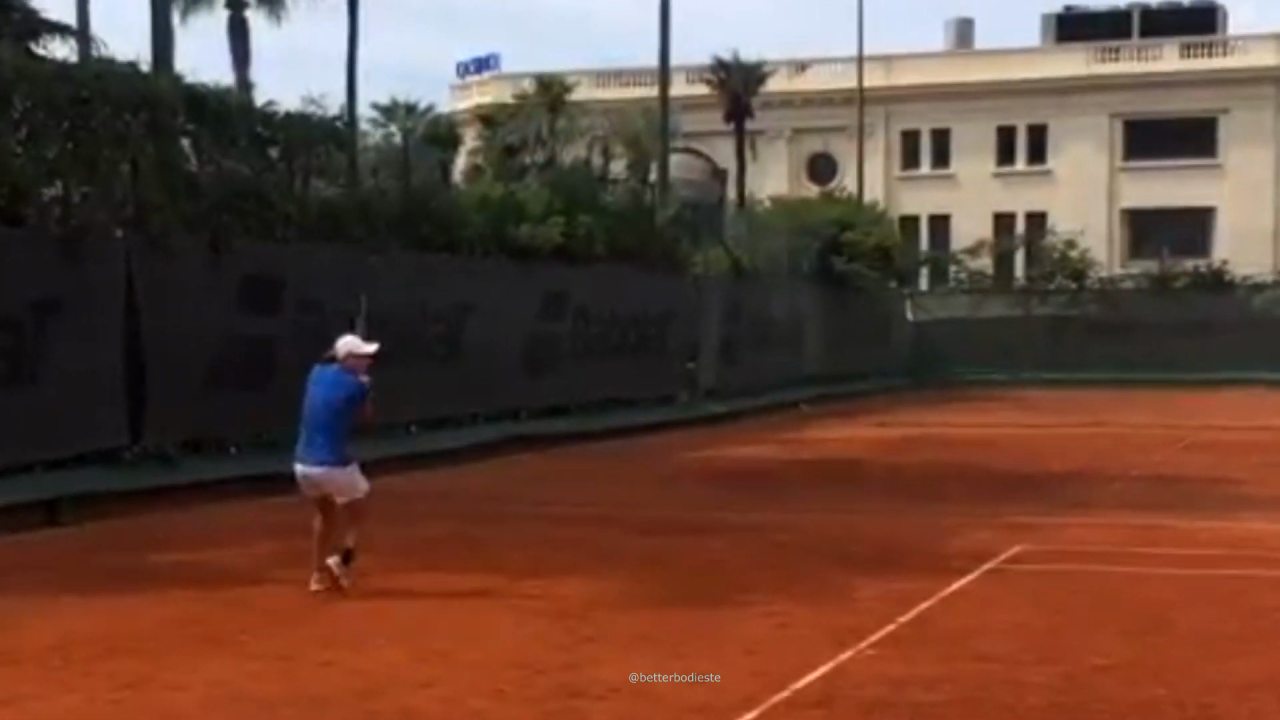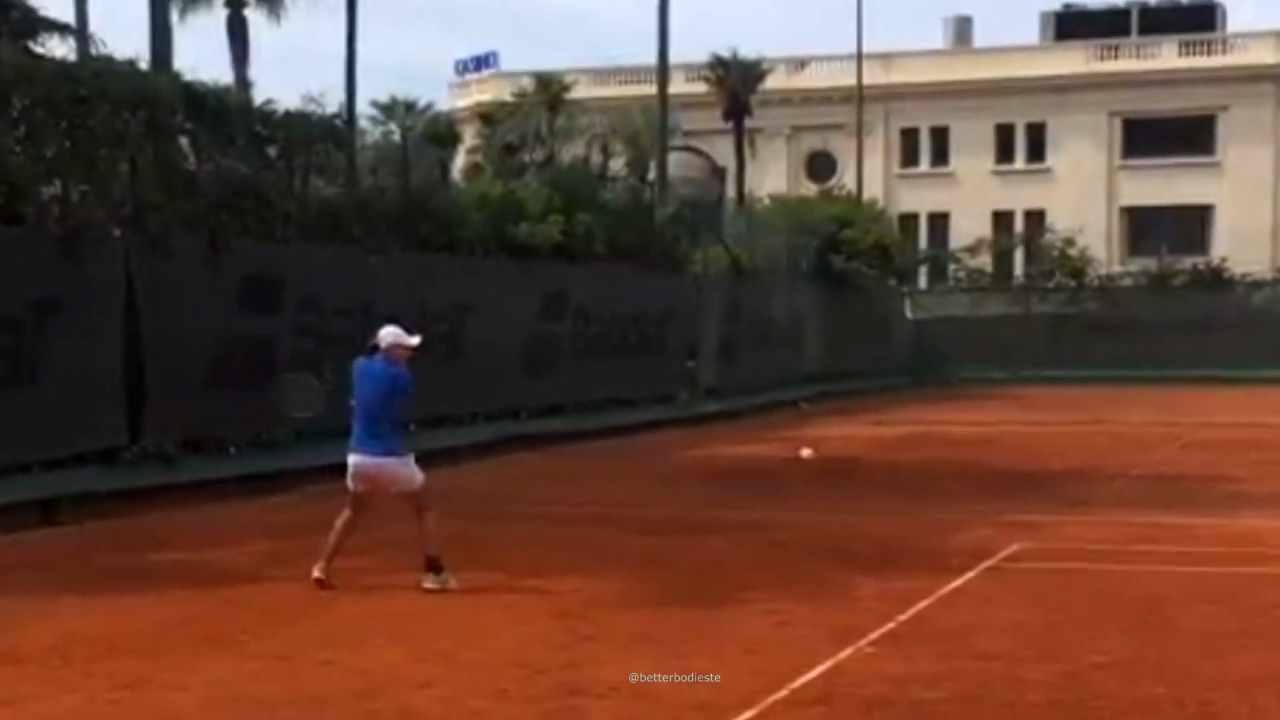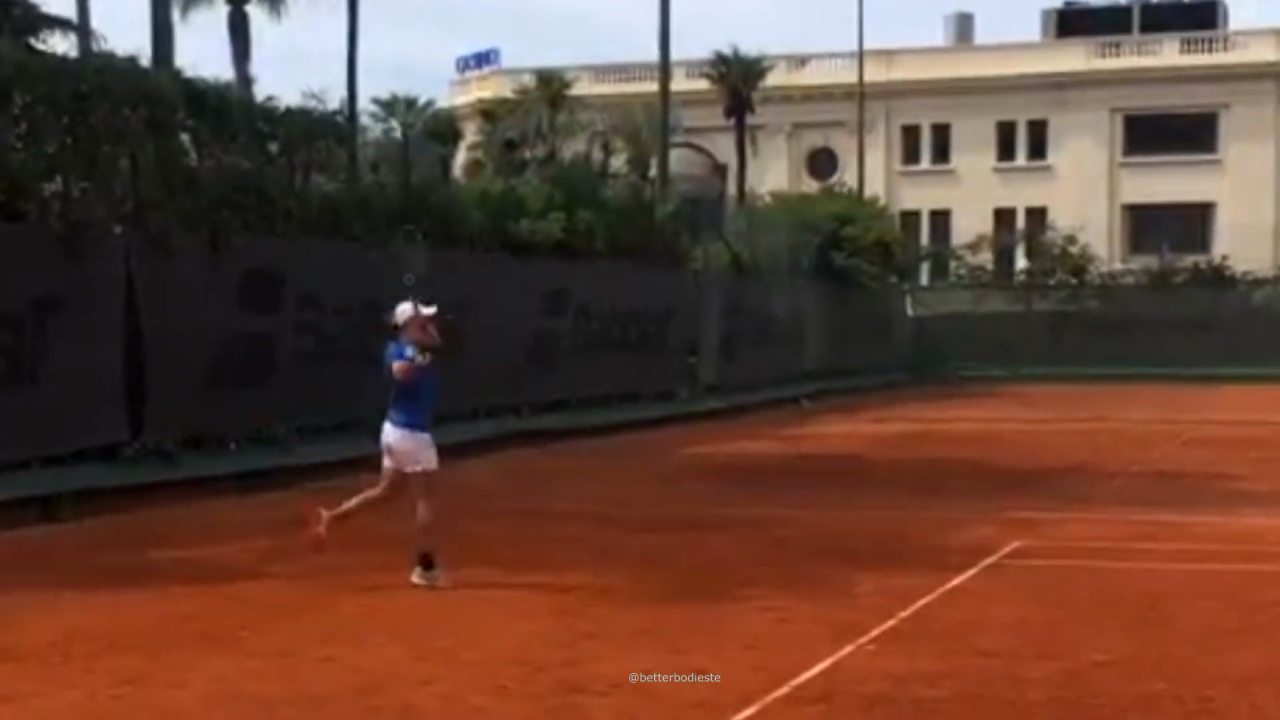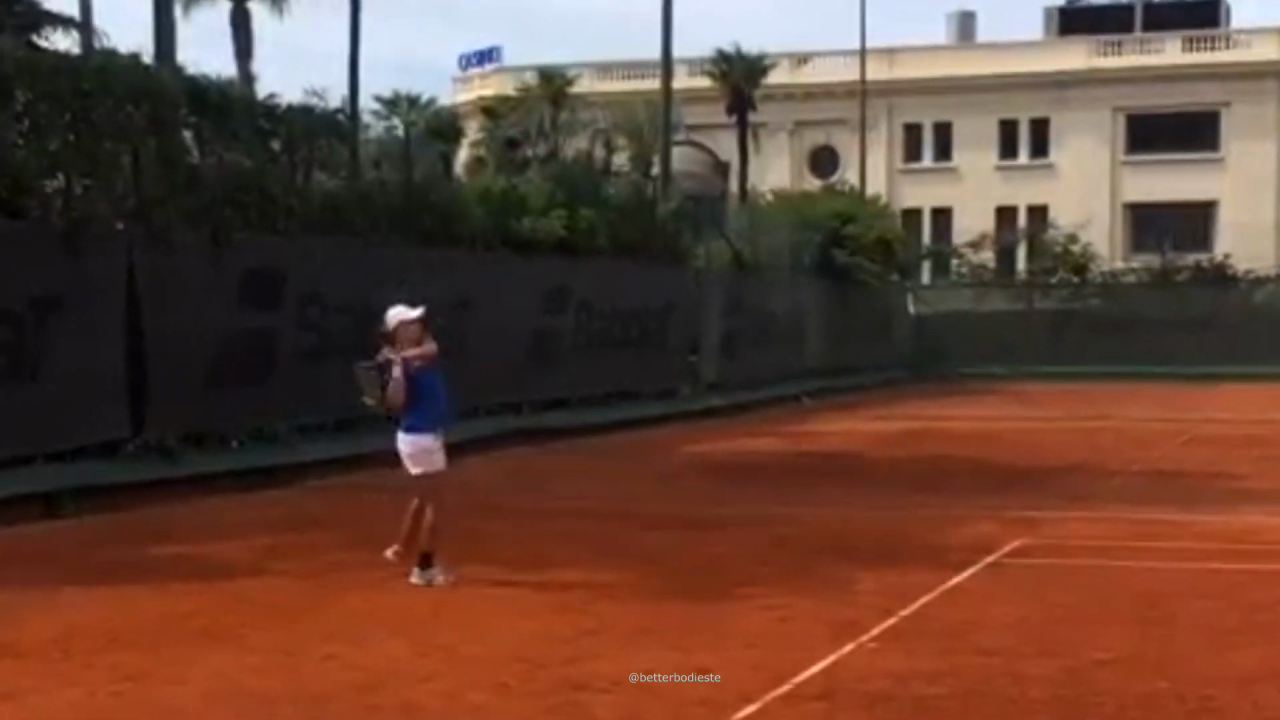
dt=0.3s
person 1, frame 1
left shoulder: (317, 373)
right shoulder: (357, 386)
right elbow: (366, 413)
left hip: (304, 464)
right hip: (335, 466)
left knee: (326, 516)
right knee: (356, 517)
left ankle: (320, 574)
right ankle: (340, 561)
person 1, frame 2
left shoulder: (359, 366)
right shoulder: (402, 377)
left hip: (360, 456)
right hip: (392, 458)
left knee: (352, 511)
right knee: (424, 511)
left ankle: (323, 567)
right ankle: (434, 572)
person 1, frame 3
left shoulder: (418, 342)
right shoulder: (397, 351)
left elbow: (435, 341)
right elbow: (400, 376)
left wrist: (424, 330)
right wrist: (413, 355)
left hip: (400, 430)
right hip: (411, 434)
left knee: (383, 491)
right knee: (423, 500)
left ankle: (328, 518)
right ankle: (426, 568)
person 1, frame 4
left shoulder: (423, 343)
right shoulder: (394, 364)
left elbow: (431, 350)
right elbow: (395, 404)
left wrist: (402, 355)
right wrist: (397, 370)
left hip: (429, 435)
right hip: (418, 437)
left knee: (423, 498)
right knee: (433, 502)
left ankle: (401, 549)
right ankle: (424, 568)
